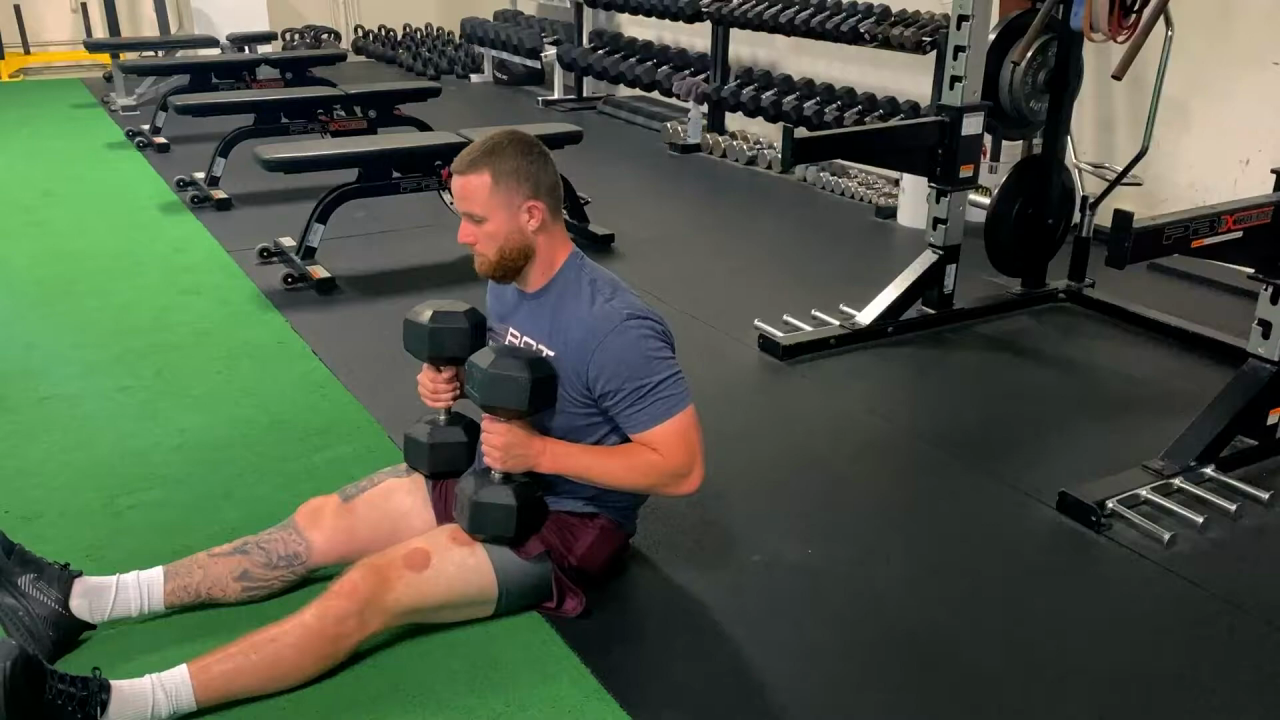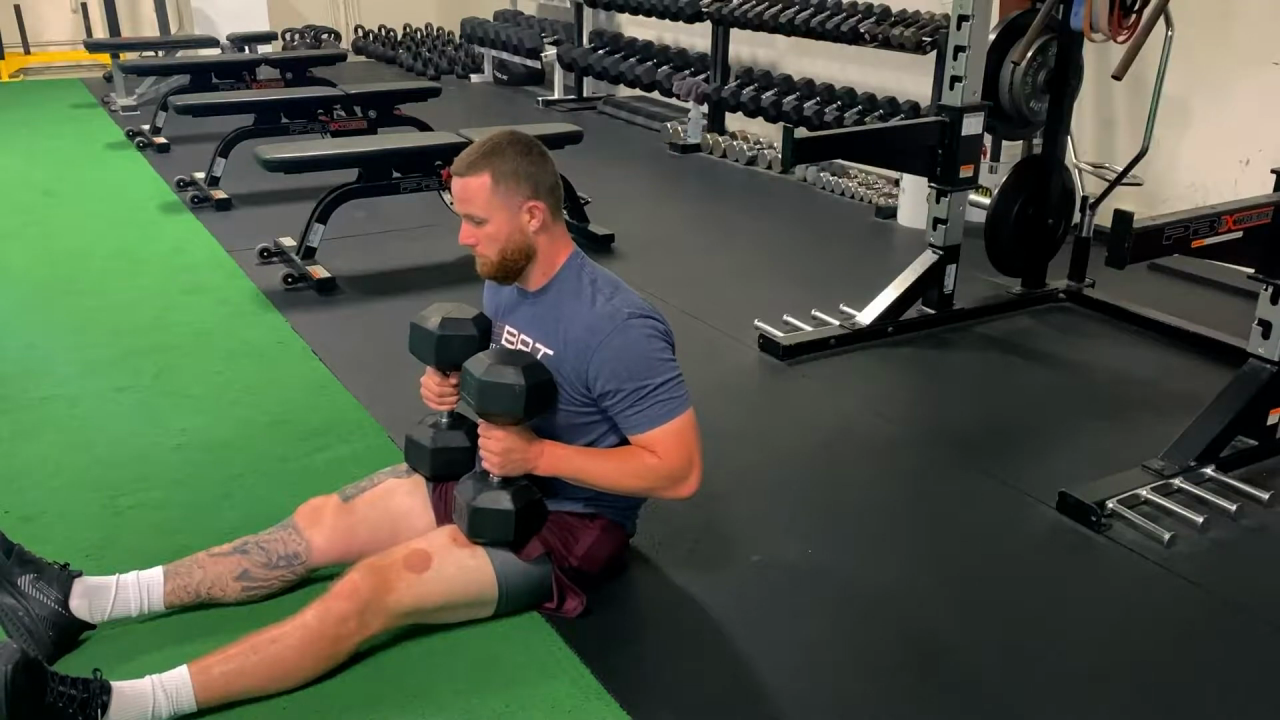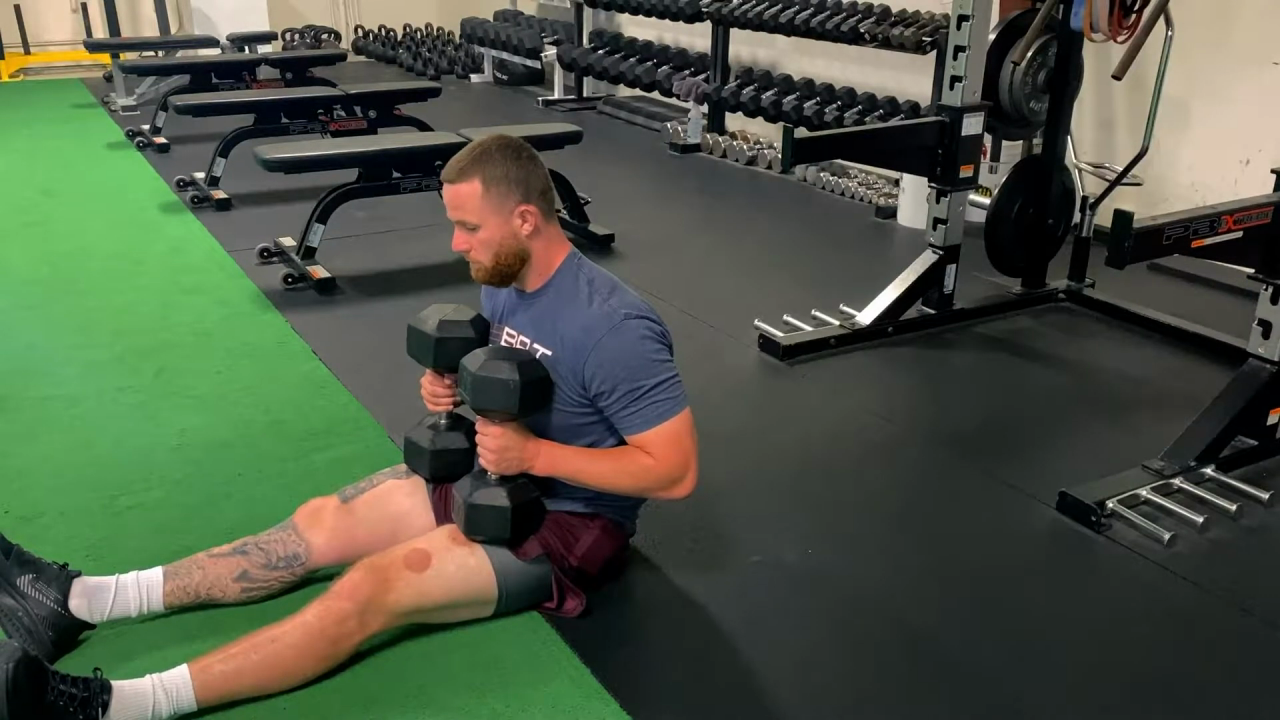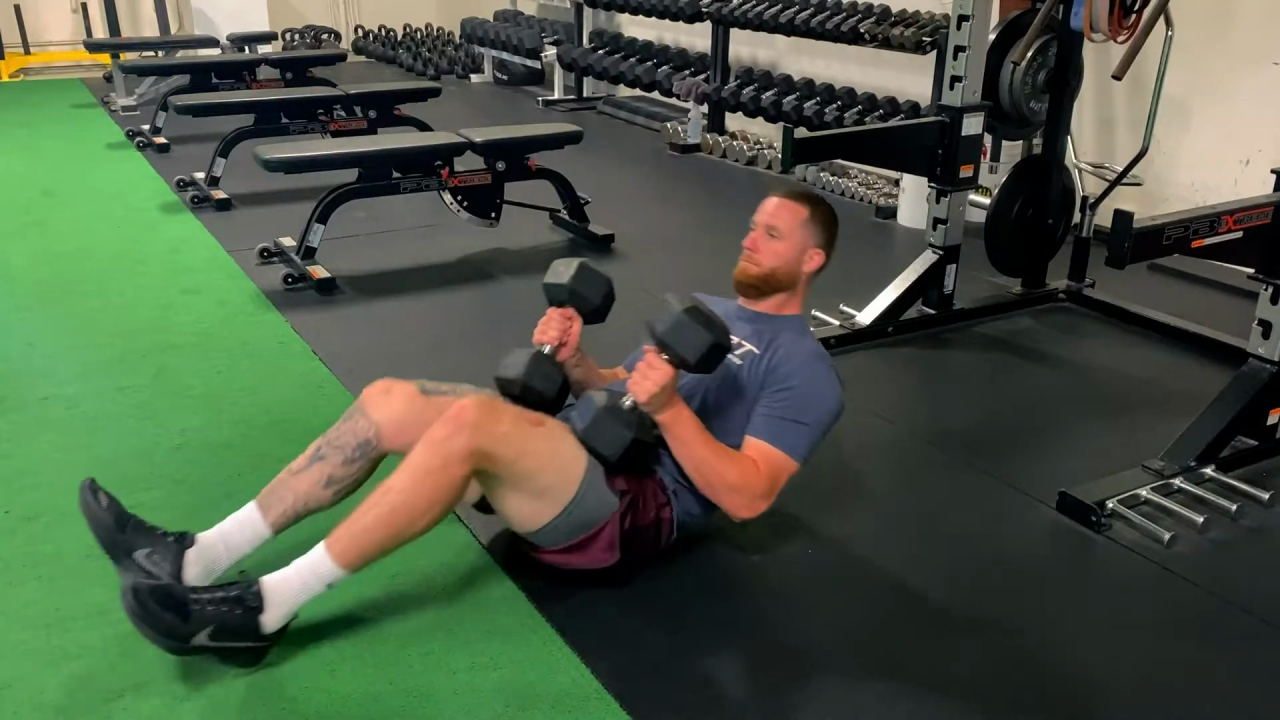
dt=1s
person 1, frame 1
left shoulder: (613, 329)
right shoulder: (508, 278)
left elbow: (682, 467)
left wrist: (540, 451)
right wrist: (453, 381)
left hip: (565, 522)
right hip: (489, 474)
left knee: (372, 586)
right knee: (322, 523)
right ankle: (85, 600)
person 1, frame 2
left shoulder: (615, 328)
right shoulder: (507, 277)
left elbow: (679, 471)
left wrist: (538, 454)
right wrist: (452, 383)
left hip: (564, 521)
right hip: (491, 474)
left knee: (372, 588)
right knee: (320, 523)
right ankle: (84, 600)
person 1, frame 3
left shoulder: (612, 329)
right shoulder: (506, 279)
left elbow: (675, 472)
left wrist: (536, 454)
right wrist: (455, 386)
left hip: (567, 521)
right hip: (492, 474)
left knee: (372, 588)
right knee: (321, 524)
right ankle: (83, 601)
person 1, frame 4
left shoulder: (805, 371)
right shoulder: (704, 307)
left elbow: (747, 495)
left wrist: (669, 407)
right wrist: (575, 362)
left hip: (634, 503)
right hip: (577, 444)
left knee: (469, 425)
right knee: (386, 404)
left ankle: (262, 610)
right ankle: (200, 558)
